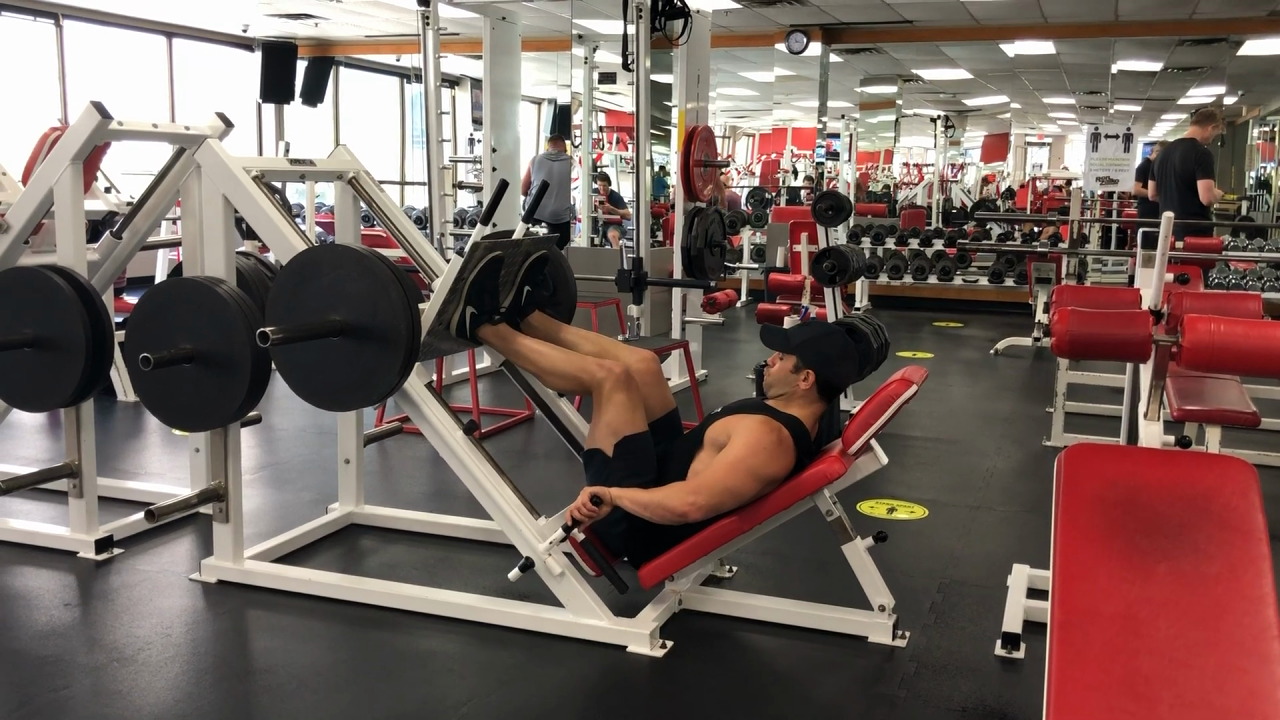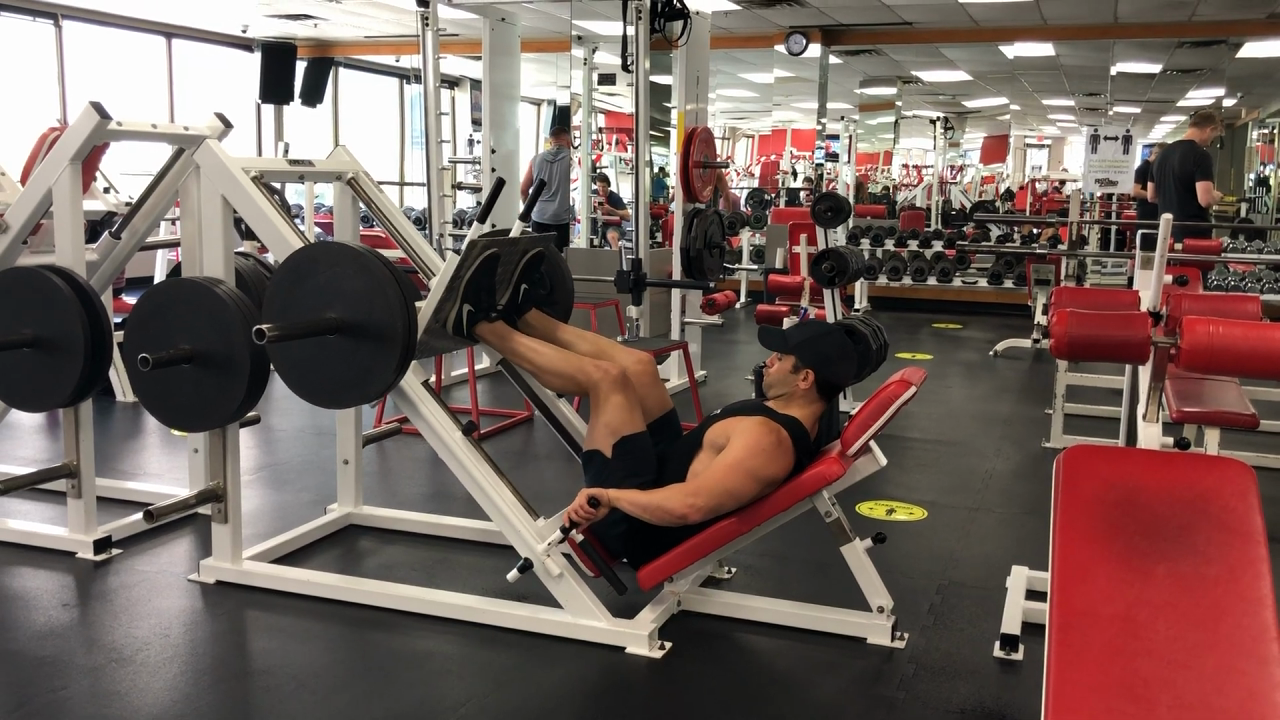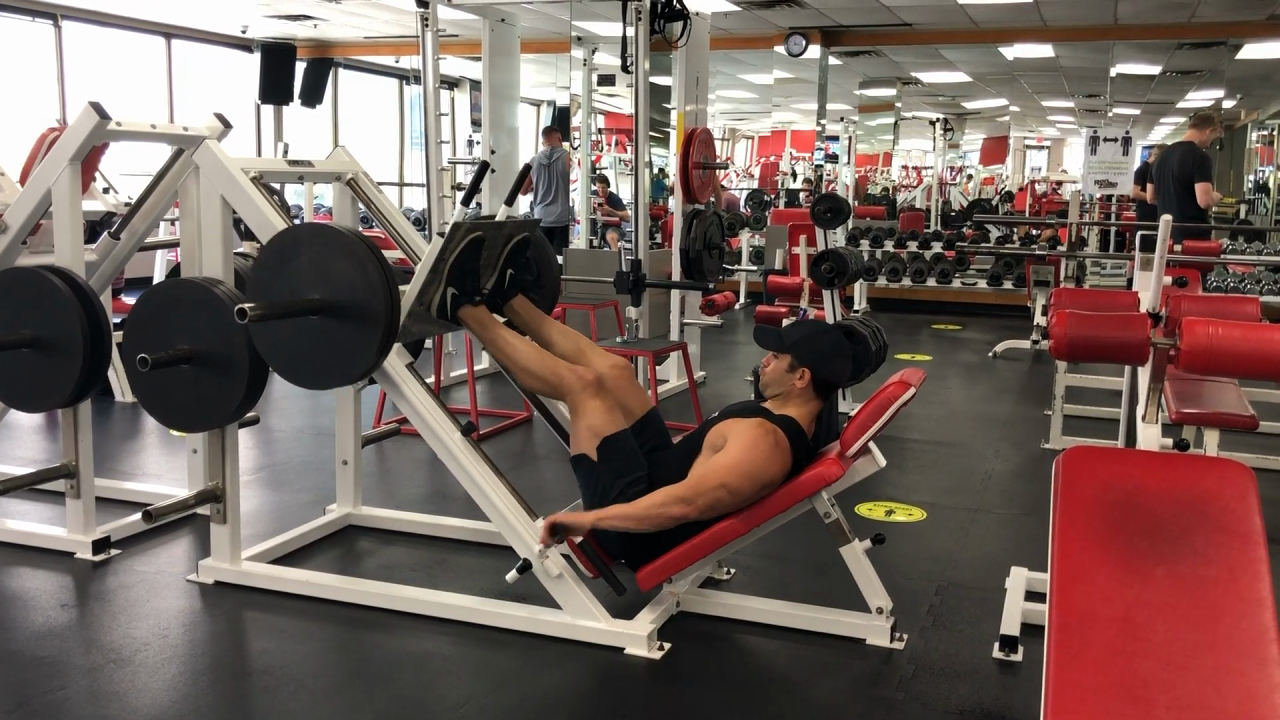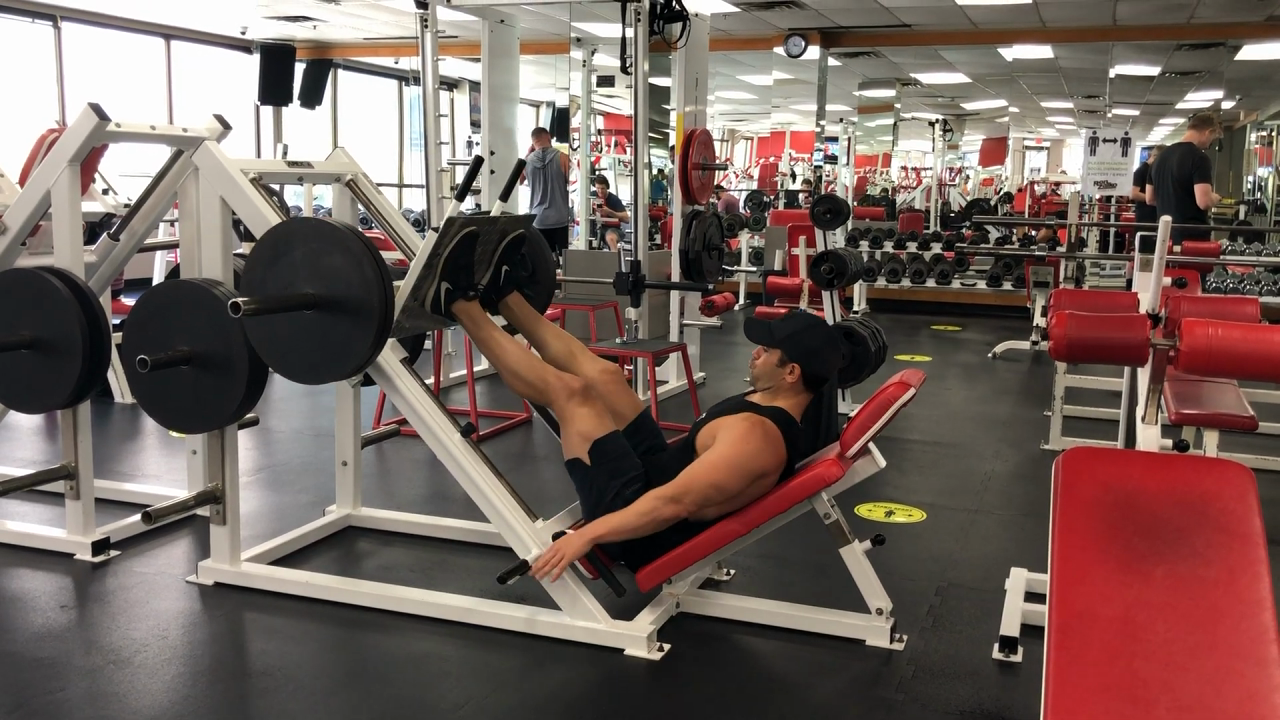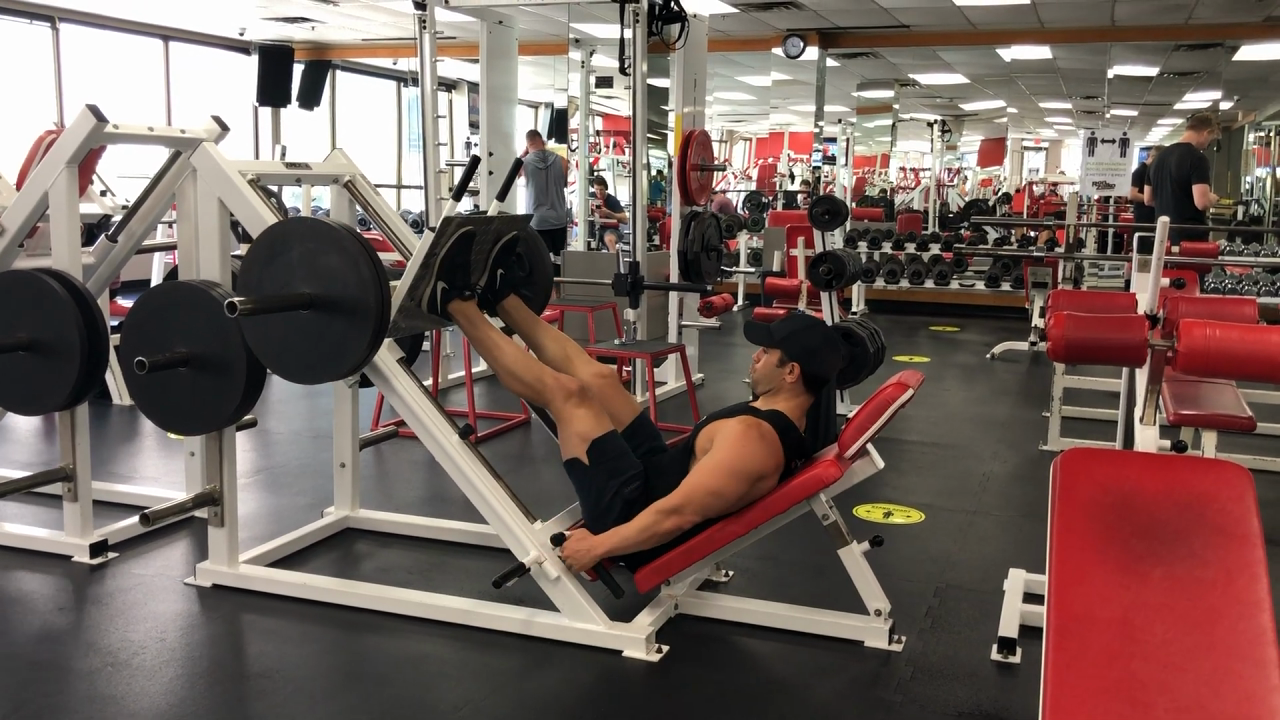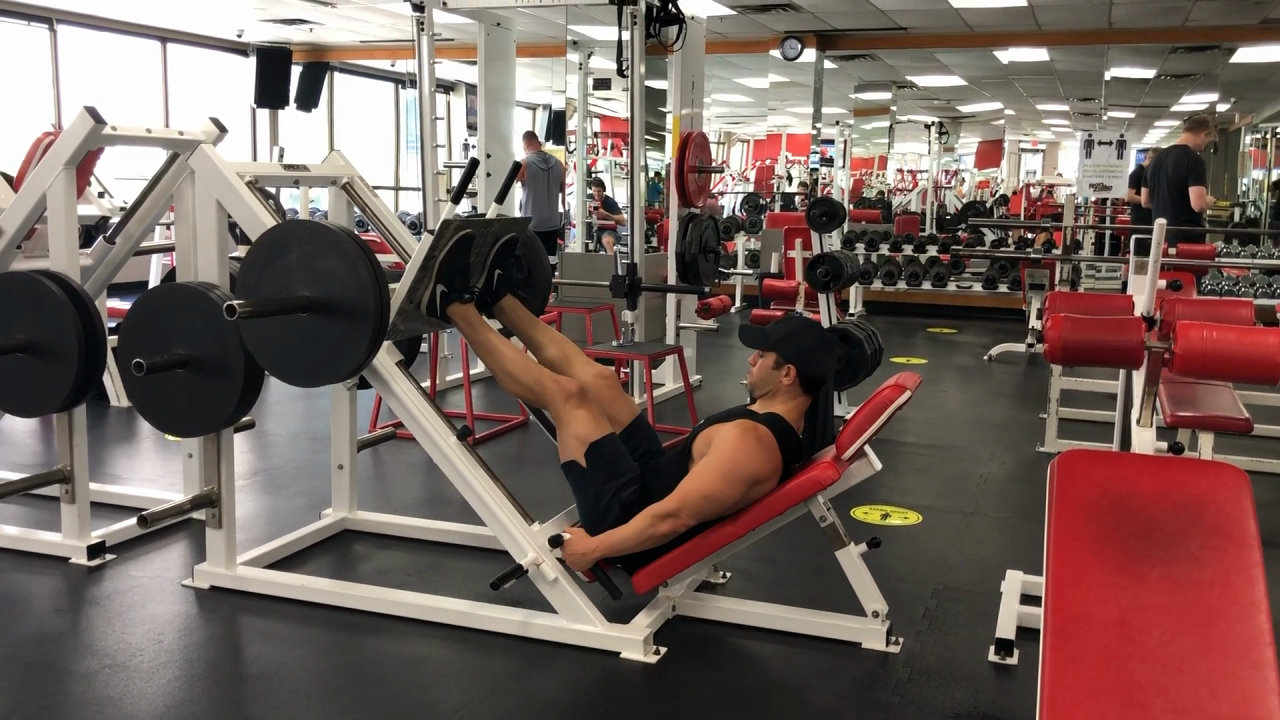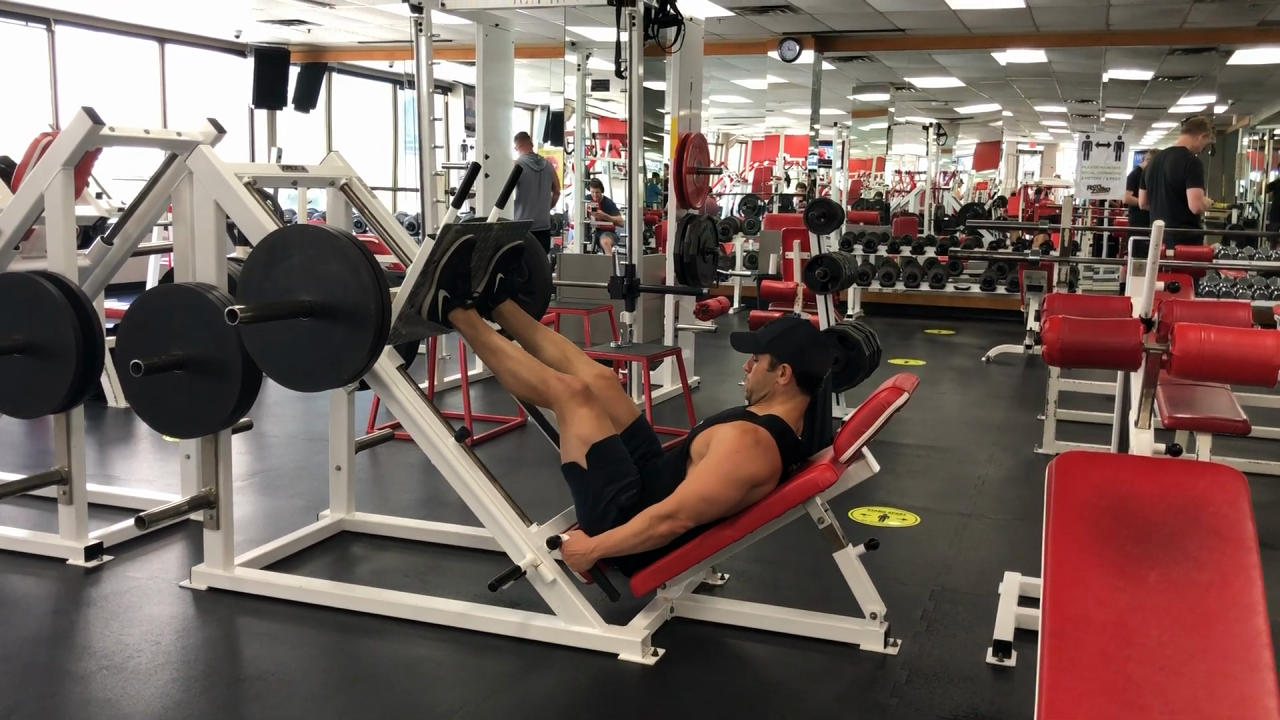
dt=0.3s
person 1, frame 1
left shoulder: (767, 437)
right shoulder: (794, 424)
left elbow: (690, 504)
left wrist: (611, 494)
left hip: (636, 524)
left knee: (611, 375)
right knee: (641, 365)
left ankle: (485, 326)
right ankle: (525, 315)
person 1, frame 2
left shoulder: (768, 438)
right shoulder: (795, 424)
left elbow: (689, 506)
left wrist: (606, 496)
left hip: (636, 526)
left knee: (608, 375)
right knee: (636, 366)
left ankle: (481, 323)
right ankle: (520, 313)
person 1, frame 3
left shoulder: (765, 441)
right shoulder: (790, 426)
left elbow: (684, 504)
left wrist: (589, 518)
left hip: (635, 531)
left knee: (584, 382)
right knee: (613, 370)
left ankle: (466, 307)
right ankle: (508, 299)
person 1, frame 4
left shoulder: (756, 434)
right shoulder: (783, 416)
left elbow: (674, 502)
left wrist: (584, 537)
left hip: (644, 534)
left knee: (570, 390)
right knee: (602, 376)
left ankle: (459, 301)
right ankle: (501, 294)
person 1, frame 5
left shoulder: (753, 437)
right shoulder: (786, 422)
left elbow: (678, 515)
left wrist: (598, 547)
left hip: (631, 511)
left knee: (567, 392)
right knee: (597, 379)
left ankle: (457, 303)
right ankle: (500, 296)
person 1, frame 6
left shoulder: (750, 441)
right shoulder: (787, 426)
left elbow: (674, 518)
left wrist: (594, 548)
left hip: (628, 512)
right hip: (652, 476)
left knee: (566, 393)
right knee: (598, 380)
left ankle: (455, 304)
right ankle: (495, 297)
person 1, frame 7
left shoulder: (749, 443)
right shoulder: (784, 428)
left elbow: (674, 519)
left wrist: (593, 549)
left hip: (627, 515)
right hip: (652, 478)
left knee: (571, 391)
right knee: (599, 381)
left ankle: (457, 309)
right ankle: (496, 301)
